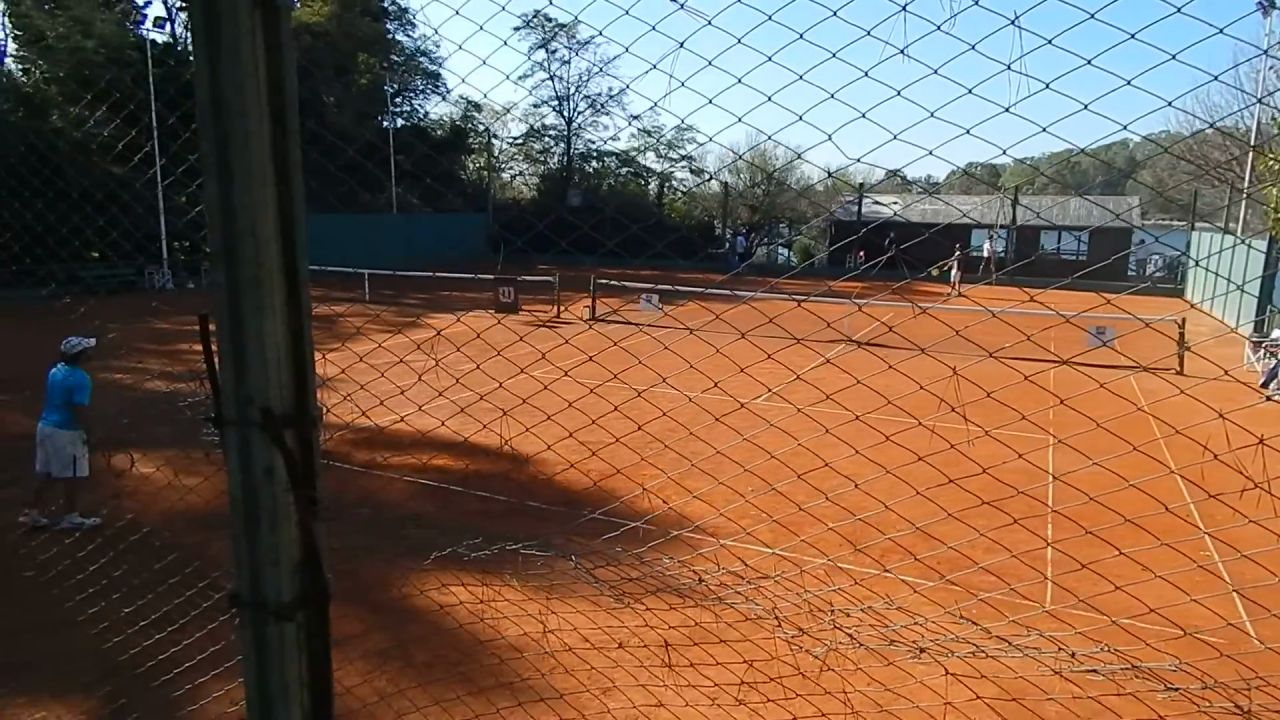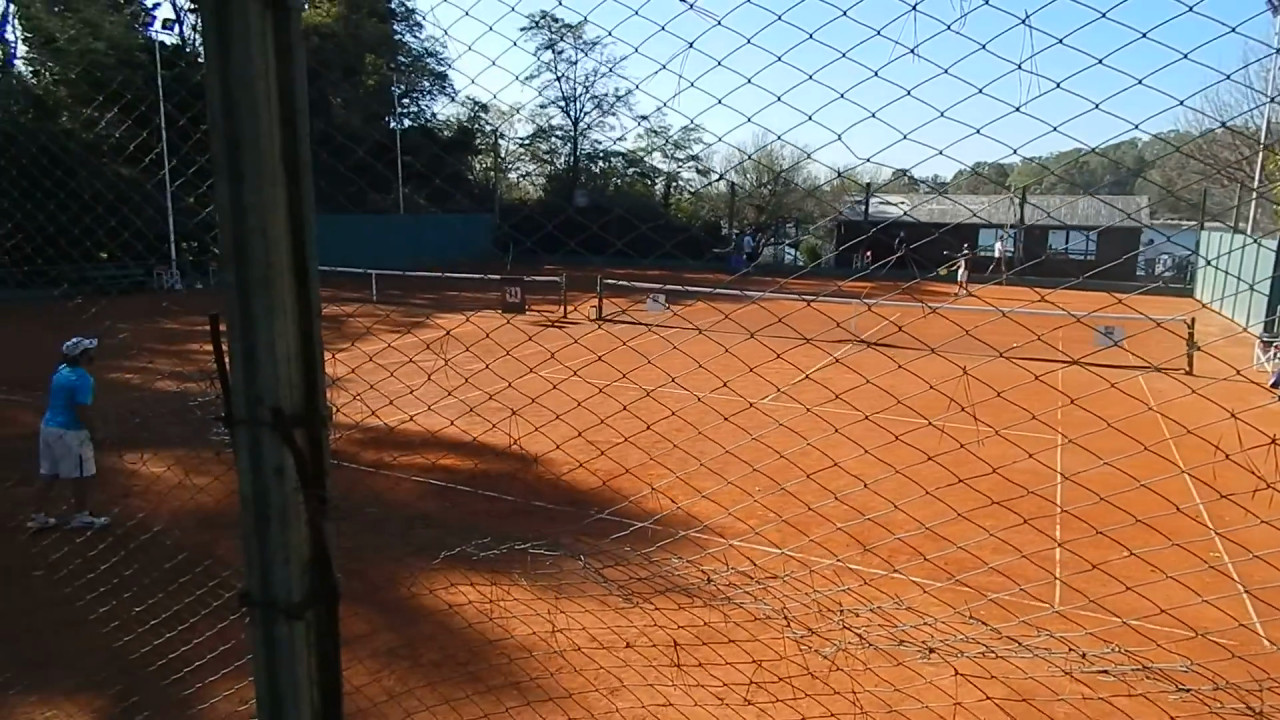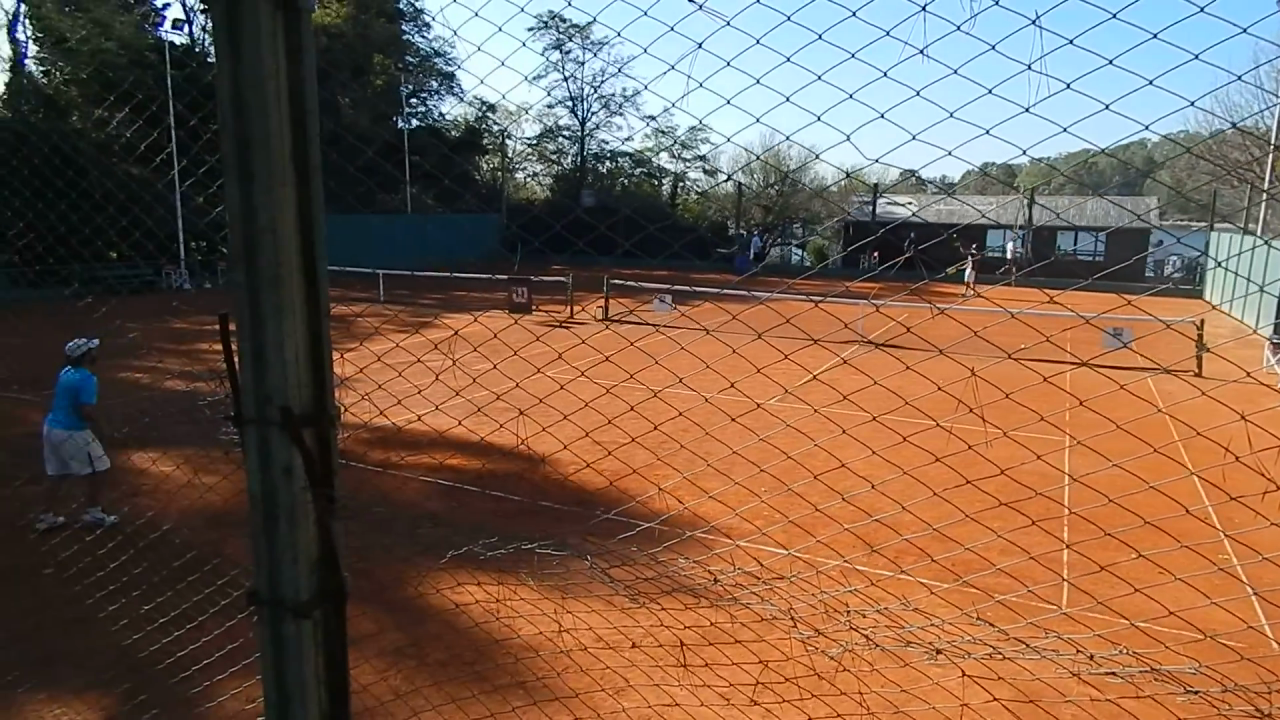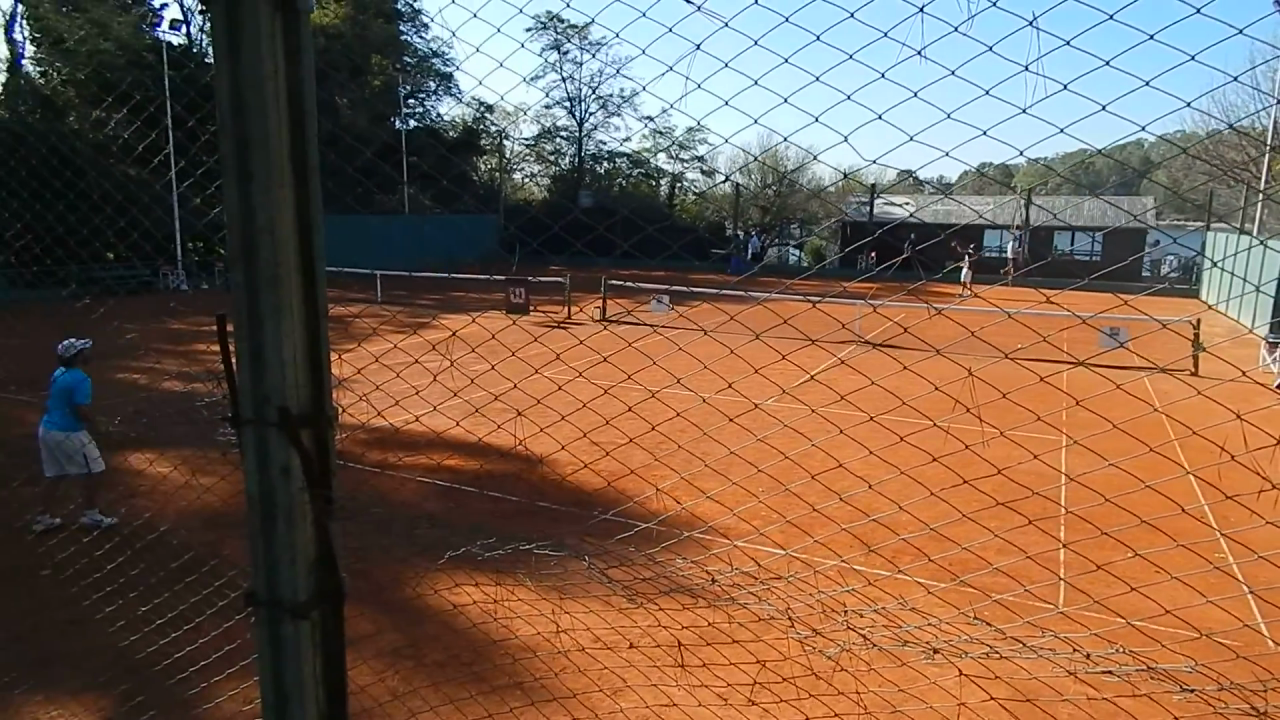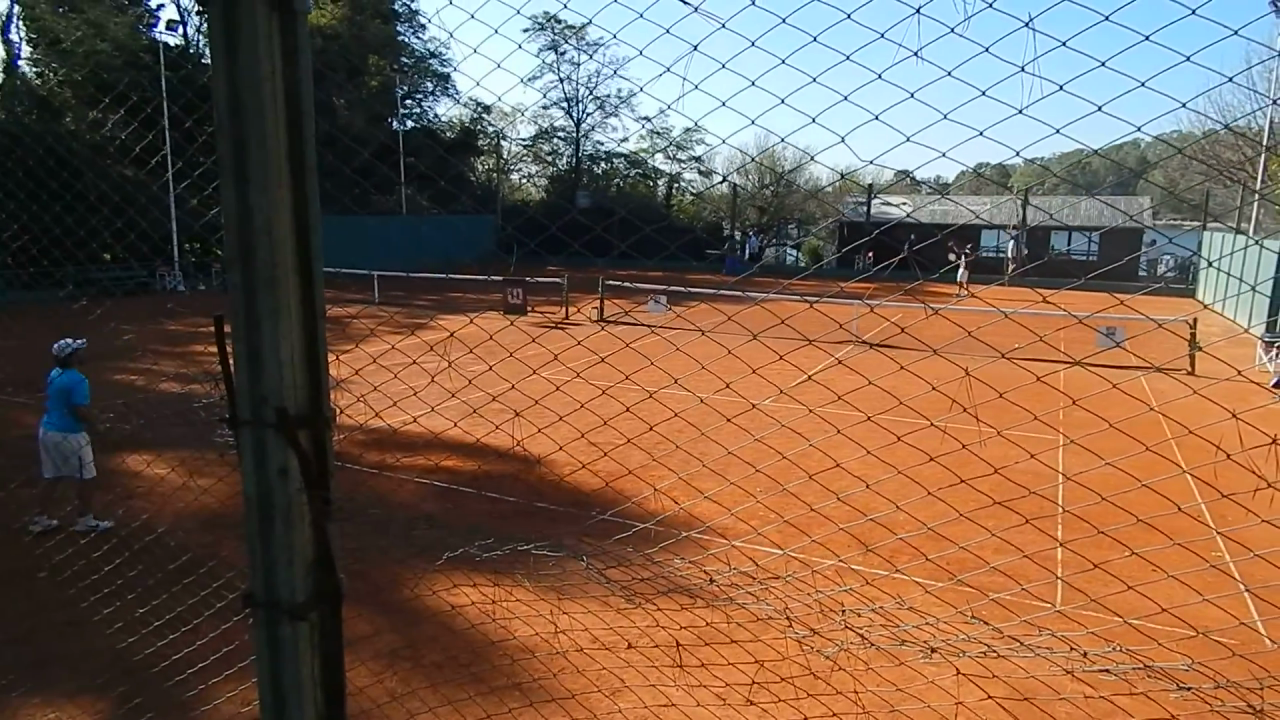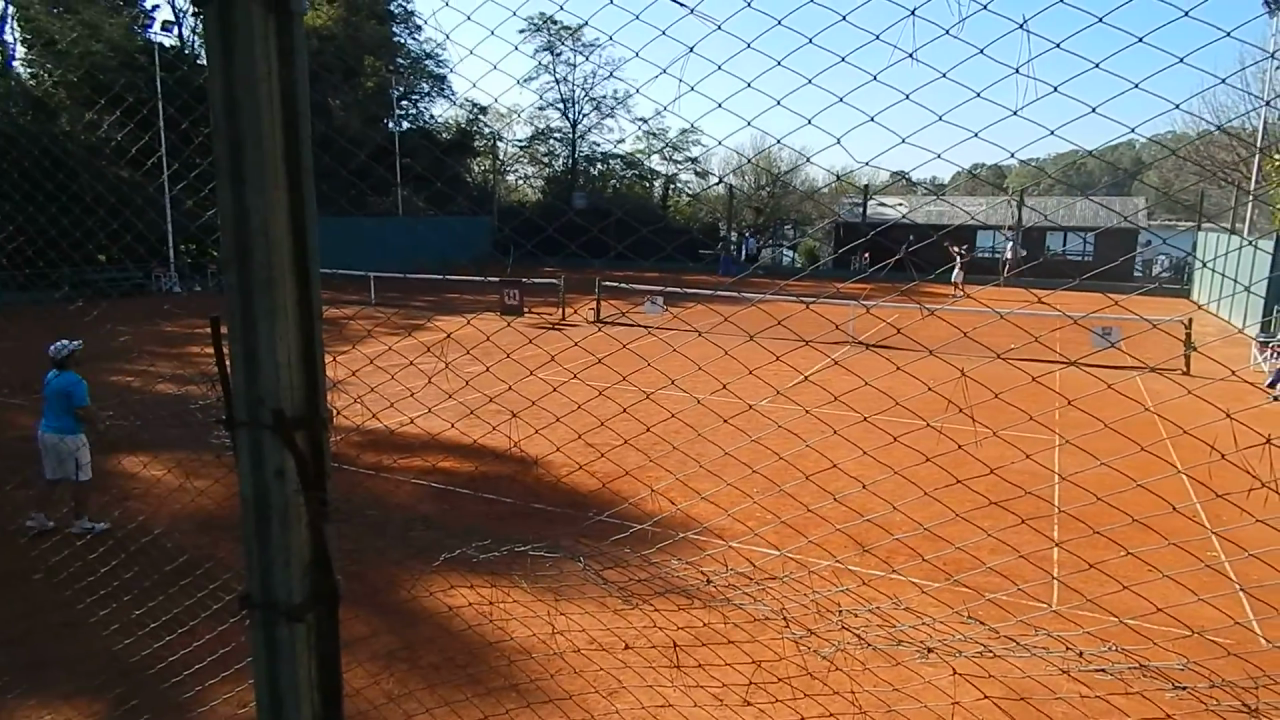
dt=0.1s
person 1, frame 1
left shoulder: (56, 370)
right shoulder: (81, 379)
left elbow: (55, 401)
right elbow: (80, 412)
right wrist: (88, 433)
left hip: (45, 426)
right hip: (65, 432)
left knee: (45, 473)
right knee: (74, 476)
left ankle: (32, 512)
right ankle: (71, 517)
person 1, frame 2
left shoulder: (62, 371)
right shoulder: (83, 379)
right elbow: (82, 412)
right wrist: (93, 431)
left hip: (49, 427)
right hip: (69, 432)
left knee: (50, 475)
right knee: (81, 475)
left ankle: (39, 516)
right ankle: (81, 516)
person 1, frame 3
left shoulder: (66, 373)
right shoulder: (87, 379)
right elbow: (86, 412)
left wrist: (91, 420)
right wrist: (98, 426)
left hip: (51, 428)
right hip: (72, 433)
left knee: (57, 475)
right knee: (97, 469)
left ankle: (47, 516)
right ankle: (93, 512)
person 1, frame 4
left shoulder: (59, 373)
right shoulder: (80, 380)
right elbow: (83, 412)
left wrist: (89, 420)
right wrist: (95, 425)
left hip: (47, 430)
right hip: (69, 435)
left knee: (54, 476)
right knee: (93, 471)
left ankle: (44, 518)
right ankle: (90, 514)
person 1, frame 5
left shoulder: (55, 374)
right shoulder: (78, 381)
right elbow: (82, 413)
left wrist: (87, 417)
right wrist: (94, 424)
left hip: (47, 431)
right hip: (69, 436)
left knee: (52, 477)
right knee: (85, 477)
left ankle: (41, 519)
right ankle: (85, 520)
person 1, frame 6
left shoulder: (52, 376)
right shoulder: (76, 382)
right elbow: (85, 414)
left wrist: (88, 416)
right wrist: (96, 423)
left hip: (47, 433)
right hip: (67, 437)
left knee: (53, 478)
right knee: (80, 480)
left ankle: (38, 518)
right ankle: (81, 522)
